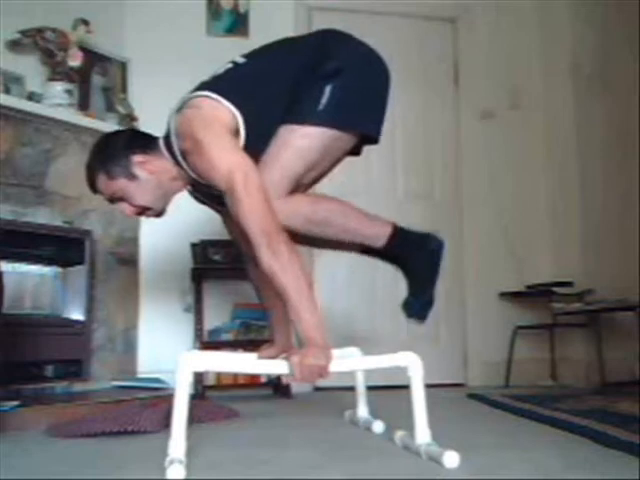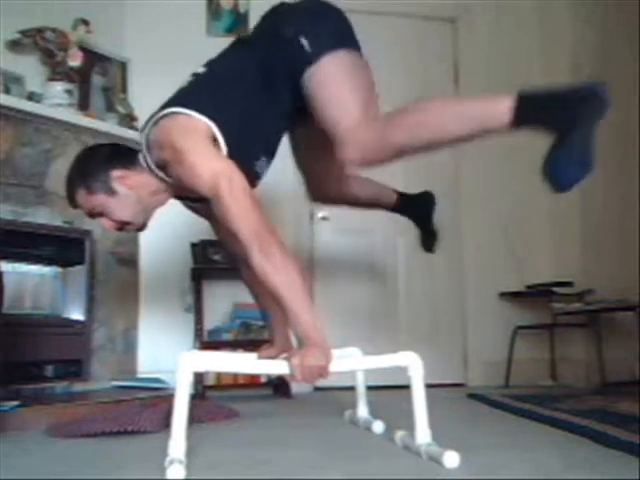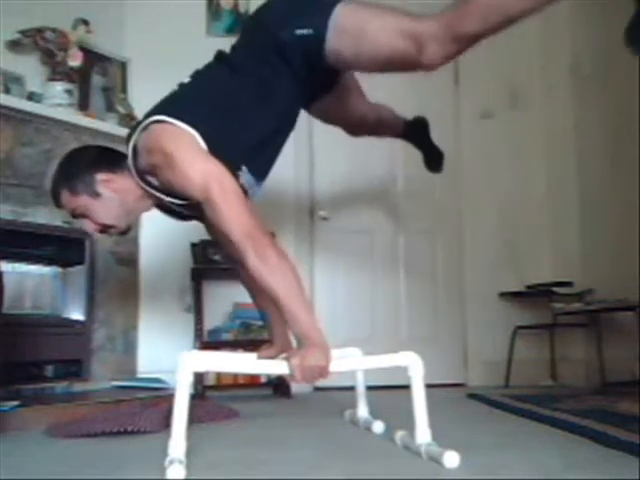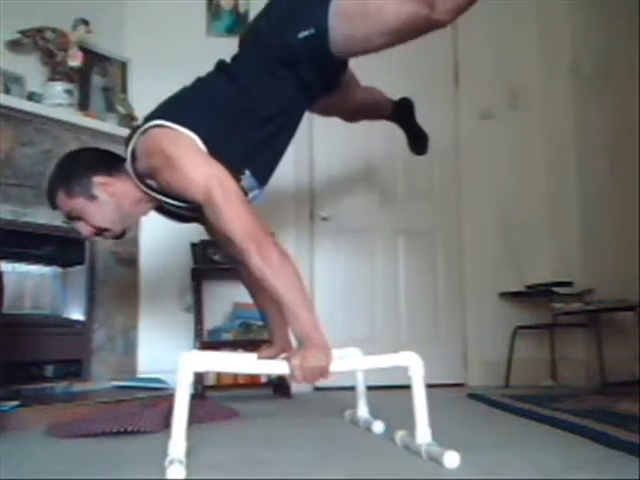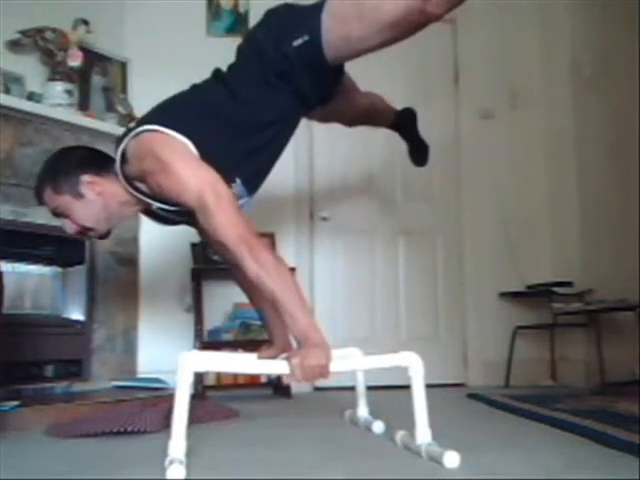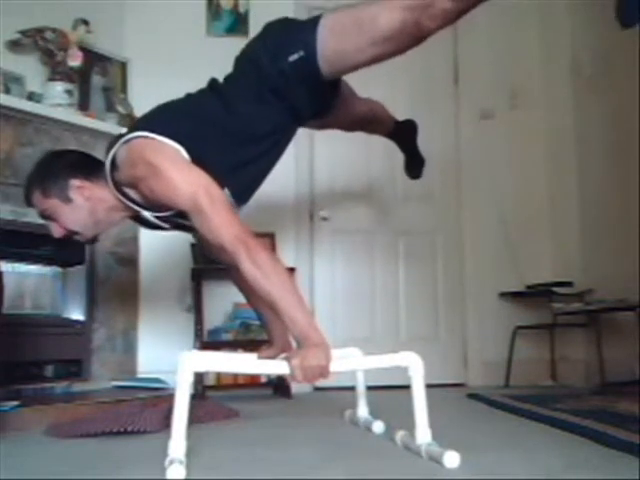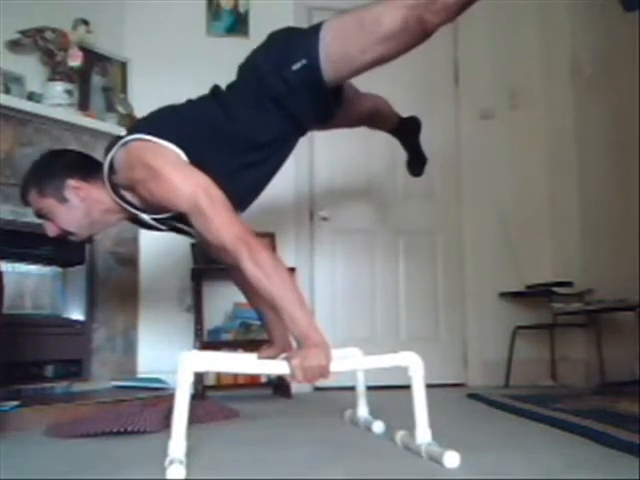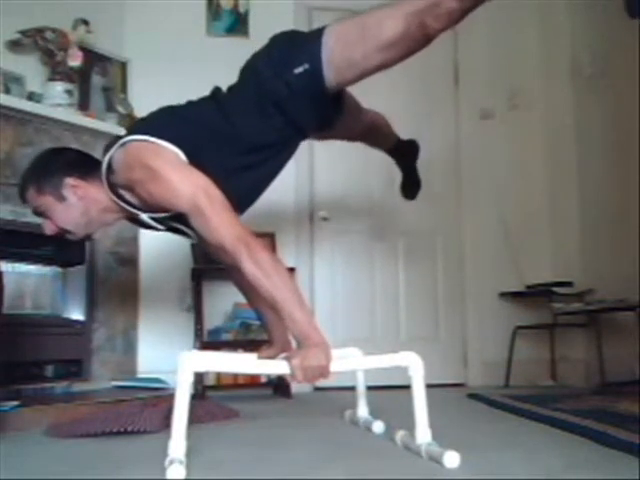
dt=0.4s
person 1, frame 1
left shoulder: (199, 141)
right shoulder: (198, 172)
left elbow: (269, 241)
right elbow: (254, 249)
left wrist: (315, 342)
right wrist: (282, 339)
right hip: (325, 82)
left knee: (269, 207)
right knee: (270, 208)
left ankle: (404, 244)
right ankle: (403, 249)
person 1, frame 2
left shoulder: (179, 149)
right shoulder: (188, 184)
left elbow: (260, 246)
right elbow: (246, 255)
left wrist: (312, 341)
right wrist: (281, 338)
right hip: (284, 69)
left knee: (361, 143)
right knee: (327, 186)
left ankle: (549, 108)
right ankle: (411, 204)
person 1, frame 3
left shoulder: (164, 153)
right shoulder: (165, 188)
left elbow: (255, 246)
right elbow: (242, 252)
left wrist: (313, 341)
right wrist: (281, 336)
right hip: (274, 63)
left knee: (430, 43)
right knee: (359, 118)
right ankle: (413, 132)
person 1, frame 4
left shoulder: (163, 156)
right shoulder: (169, 195)
left elbow: (256, 245)
right elbow: (243, 254)
left wrist: (315, 342)
right wrist: (281, 338)
right hip: (284, 60)
right knee: (354, 105)
right ankle: (399, 113)
person 1, frame 5
left shoulder: (154, 160)
right shoulder: (157, 199)
left elbow: (249, 249)
right elbow: (236, 256)
left wrist: (313, 341)
right wrist: (281, 340)
left hip: (289, 48)
right hip: (282, 68)
right knee: (354, 111)
right ankle: (400, 123)
person 1, frame 6
left shoulder: (145, 167)
right shoulder: (147, 205)
left elbow: (245, 249)
right elbow: (230, 257)
left wrist: (312, 342)
right wrist: (279, 338)
left hip: (286, 61)
right hip: (282, 82)
right knee: (356, 116)
right ankle: (399, 133)
person 1, frame 7
left shoulder: (143, 168)
right shoulder: (143, 205)
left elbow: (244, 248)
right elbow: (232, 257)
left wrist: (312, 340)
right wrist: (280, 338)
left hip: (290, 71)
right hip: (282, 94)
right knee: (360, 111)
right ankle: (403, 129)
person 1, frame 8
left shoulder: (140, 169)
right shoulder: (141, 206)
left elbow: (242, 247)
right elbow: (230, 256)
left wrist: (312, 341)
right wrist: (279, 337)
left hip: (291, 75)
right hip: (288, 102)
right knee: (361, 126)
right ankle: (401, 151)
